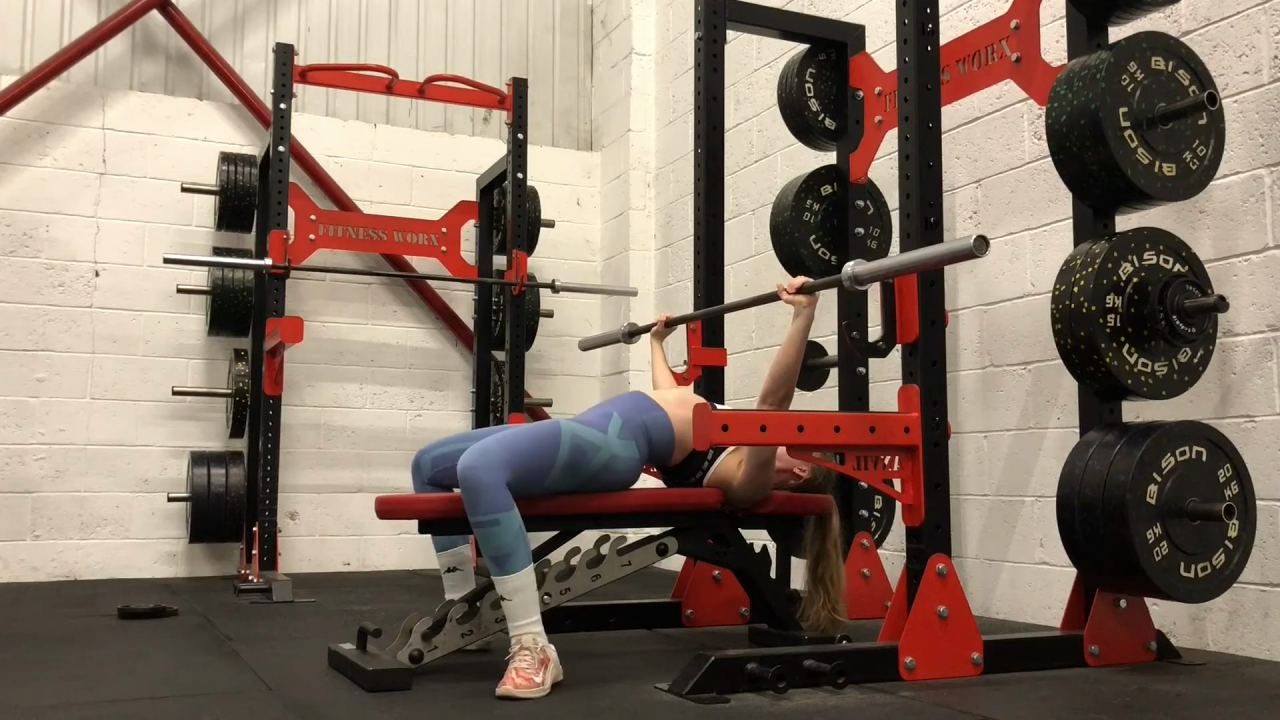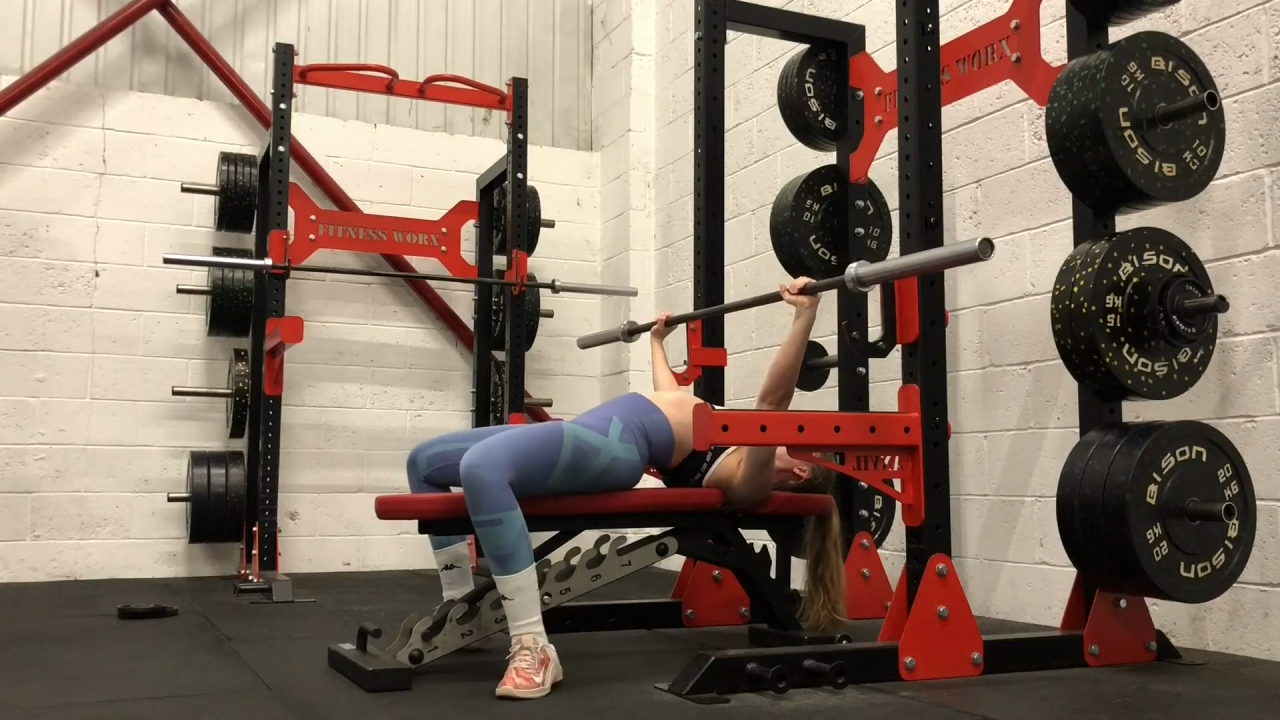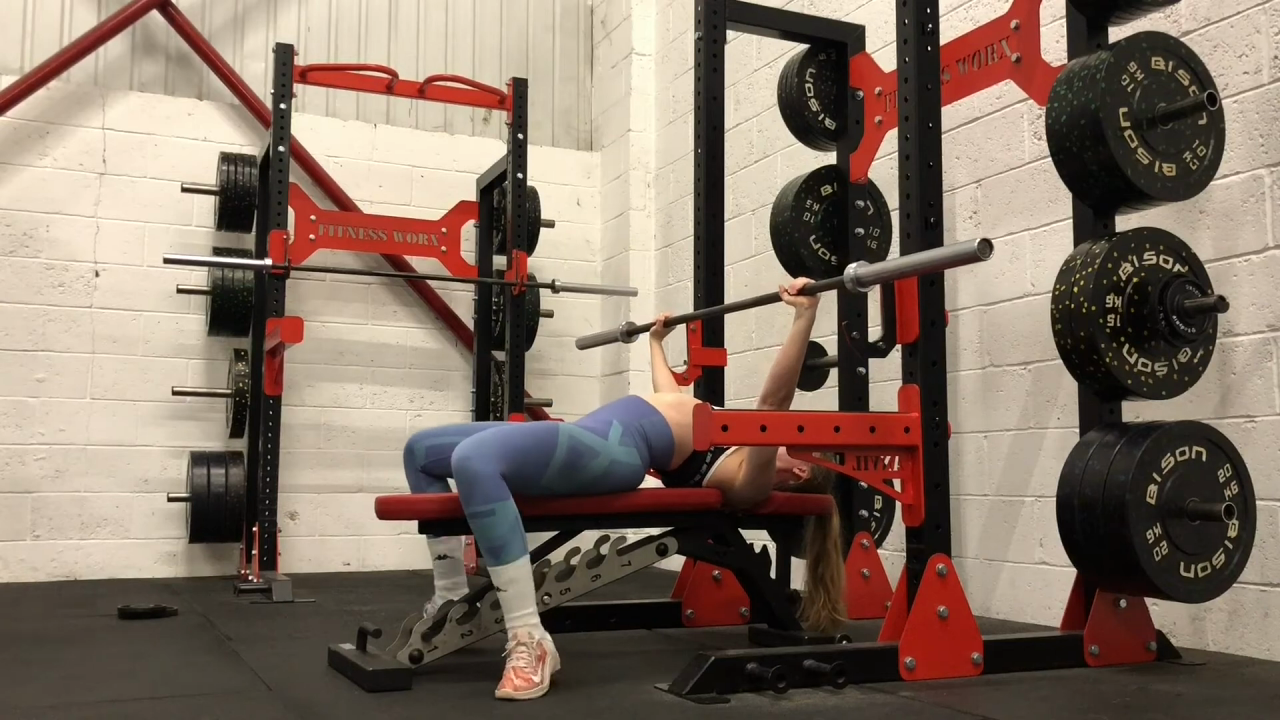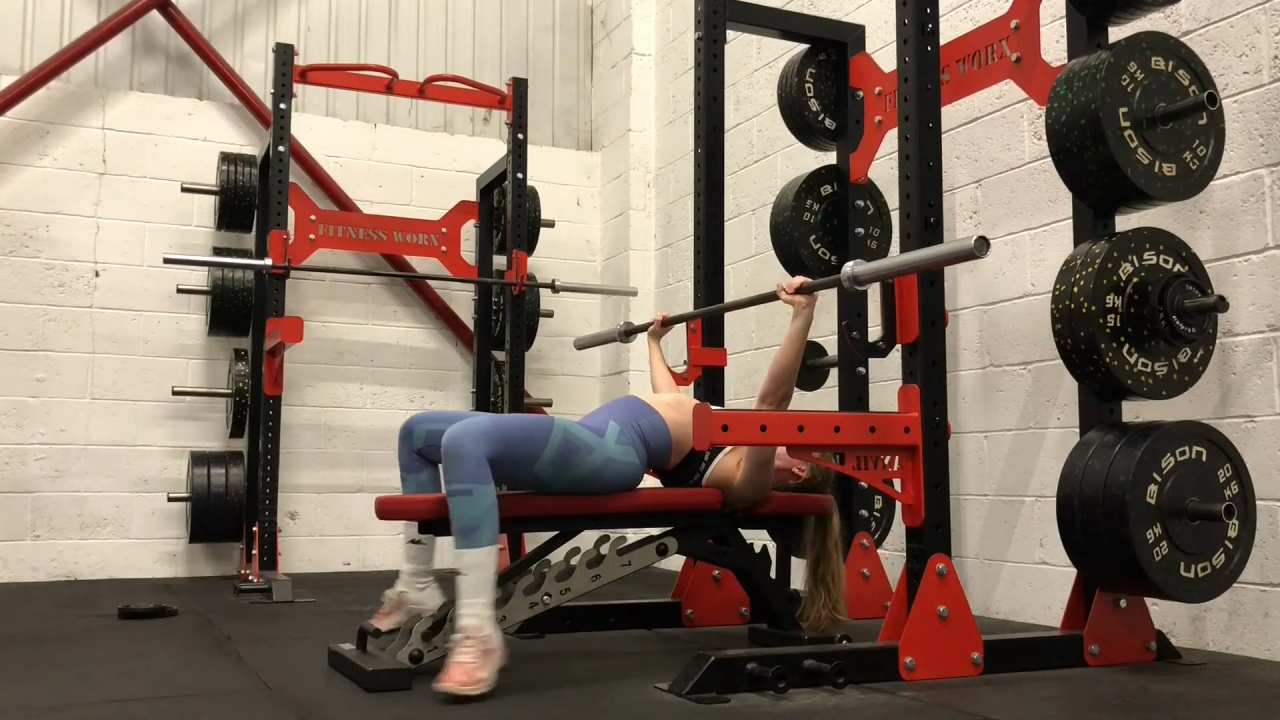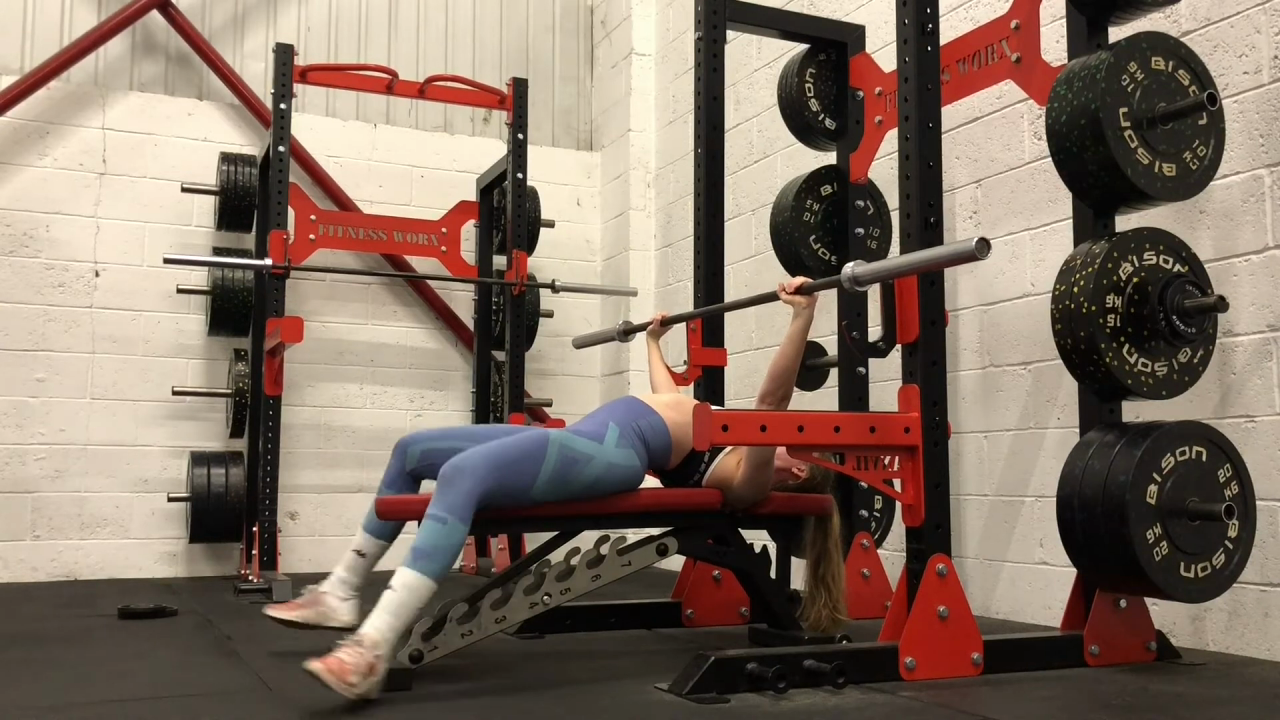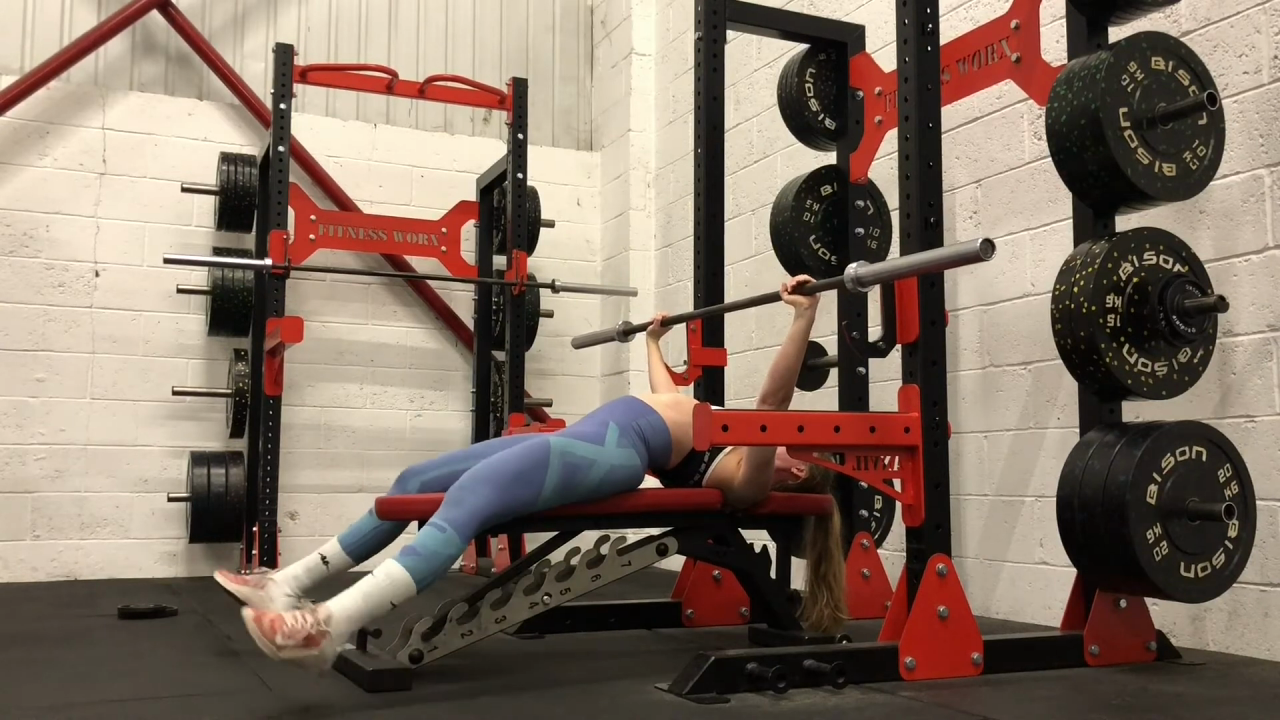
dt=0.2s
person 1, frame 1
left shoulder: (752, 478)
right shoulder: (723, 452)
left elbow: (774, 399)
right elbow: (669, 397)
left wrist: (803, 316)
right wrist: (657, 342)
left knee: (479, 468)
right knee: (429, 466)
left ankle: (533, 648)
person 1, frame 2
left shoulder: (751, 478)
right shoulder: (725, 452)
left elbow: (773, 399)
right elbow: (669, 398)
left wrist: (805, 316)
right wrist: (657, 341)
left knee: (482, 467)
right knee: (425, 461)
left ankle: (533, 647)
person 1, frame 3
left shoulder: (751, 481)
right shoulder: (727, 450)
left elbow: (774, 399)
right elbow: (668, 396)
left wrist: (805, 317)
right wrist: (656, 342)
left knee: (476, 457)
right knee: (423, 449)
left ankle: (529, 640)
right ankle: (452, 597)
person 1, frame 4
left shoulder: (752, 477)
right shoulder: (733, 447)
left elbow: (773, 401)
right elbow: (664, 393)
left wrist: (801, 317)
right wrist: (653, 341)
left knee: (462, 441)
right knee: (420, 432)
left ankle: (478, 630)
right ankle: (417, 585)
person 1, frame 5
left shoulder: (750, 481)
right shoulder: (727, 450)
left elbow: (772, 402)
right elbow: (666, 394)
left wrist: (801, 319)
right wrist: (653, 343)
left knee: (461, 479)
right knee: (413, 450)
left ankle: (371, 647)
right ankle: (338, 592)
person 1, frame 6
left shoulder: (752, 480)
right shoulder: (729, 448)
left elbow: (774, 401)
right elbow: (665, 400)
left wrist: (804, 318)
right wrist: (654, 343)
left knee: (465, 503)
right knee: (415, 483)
left ankle: (325, 625)
right ankle: (287, 583)
